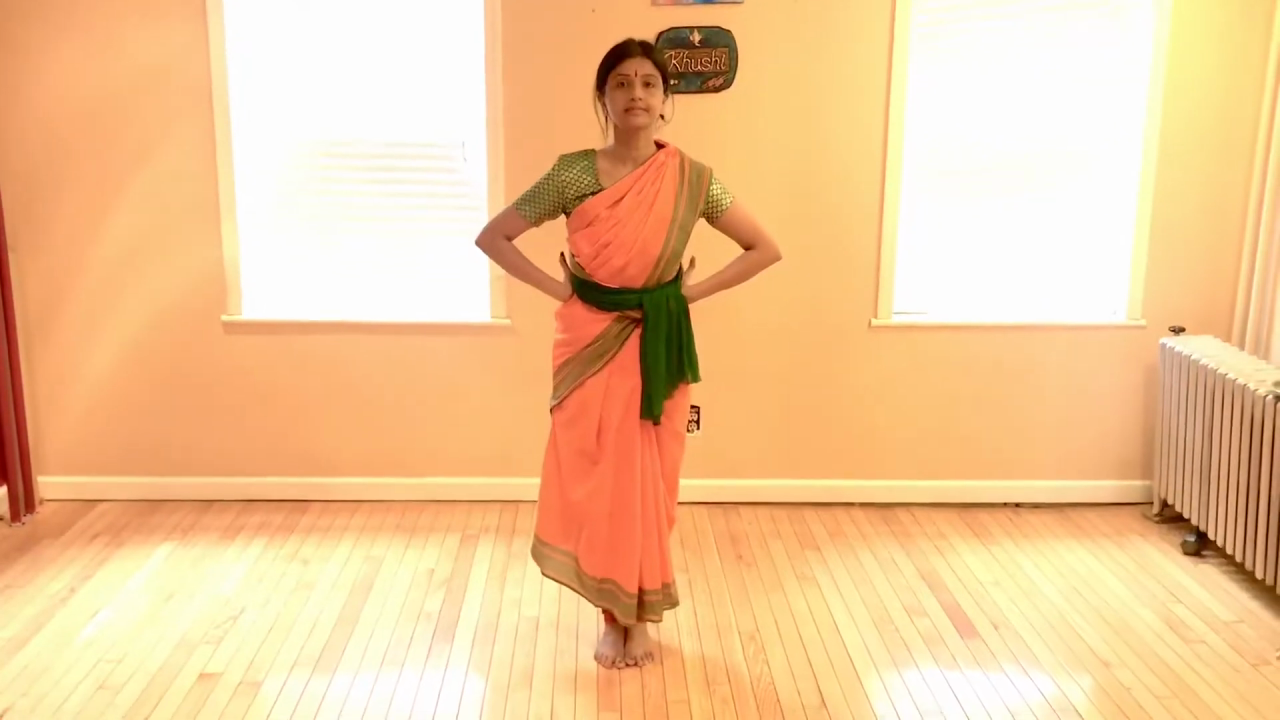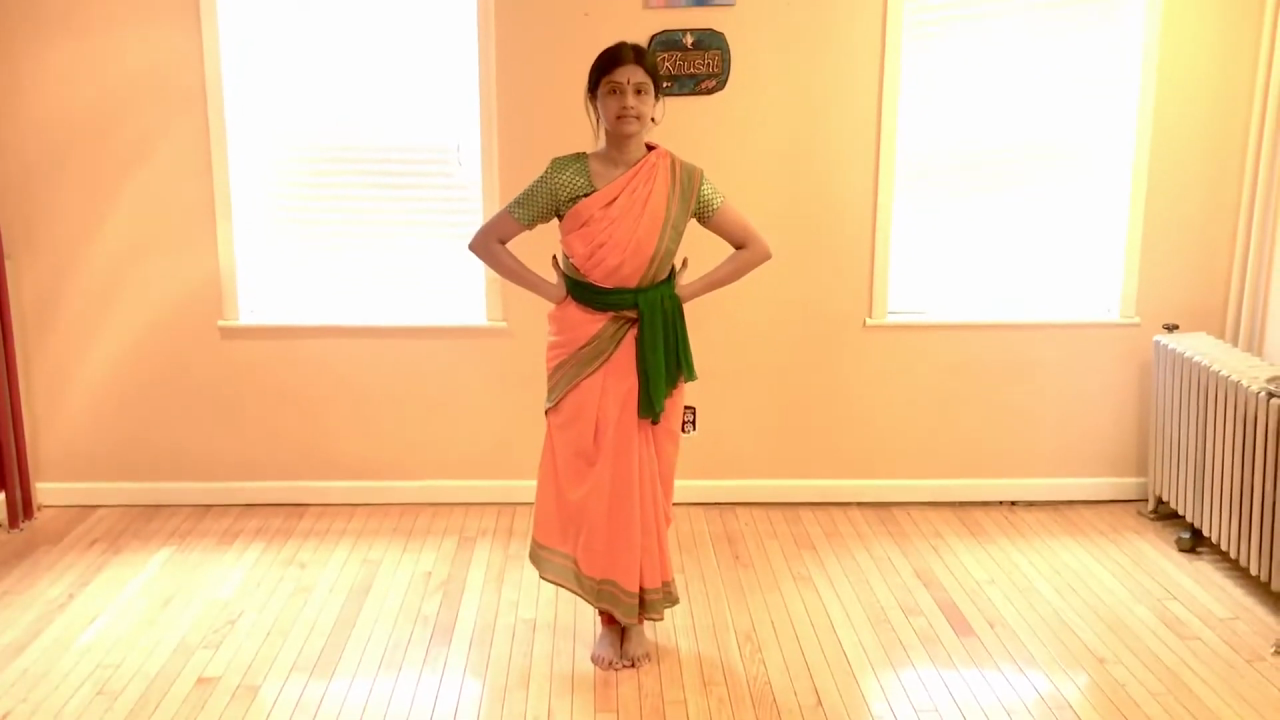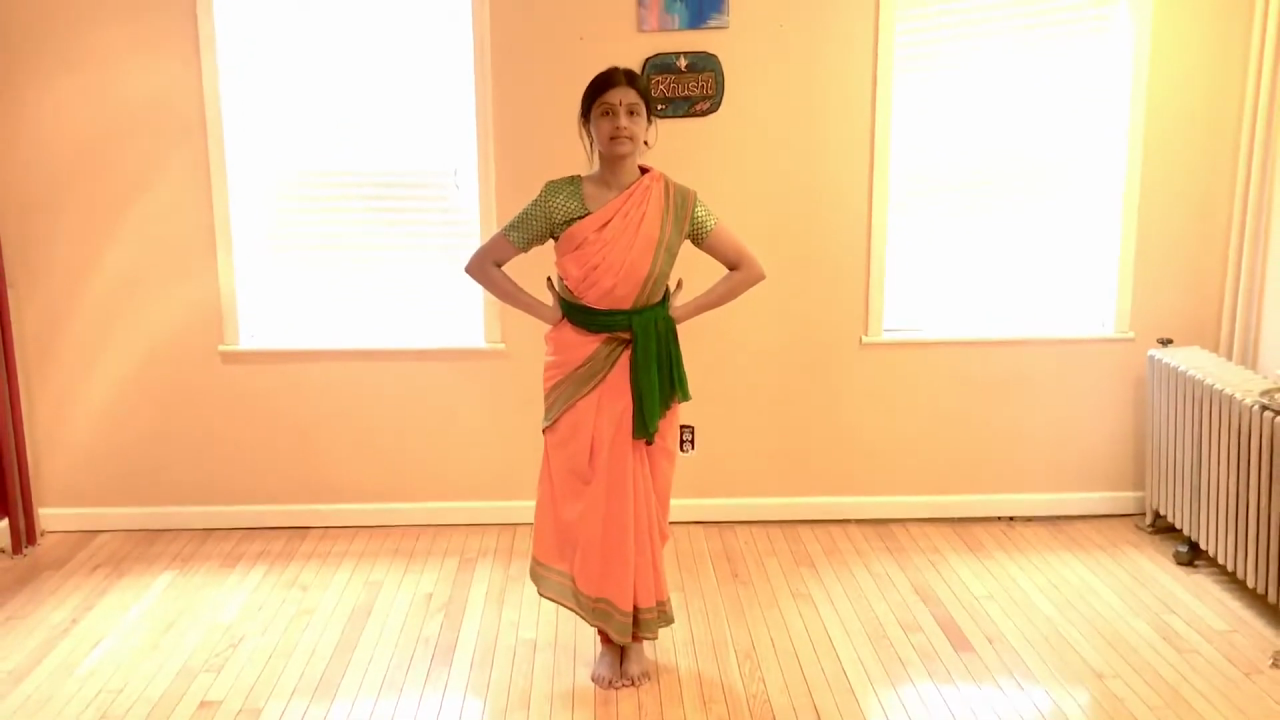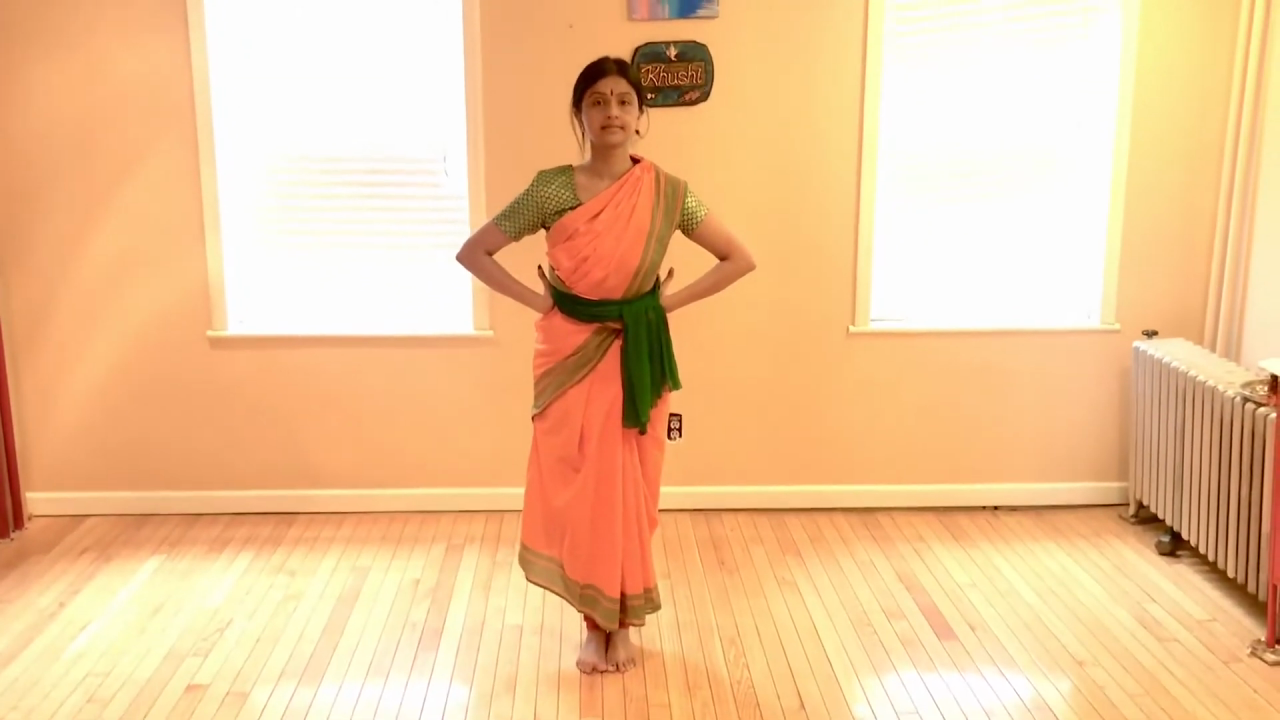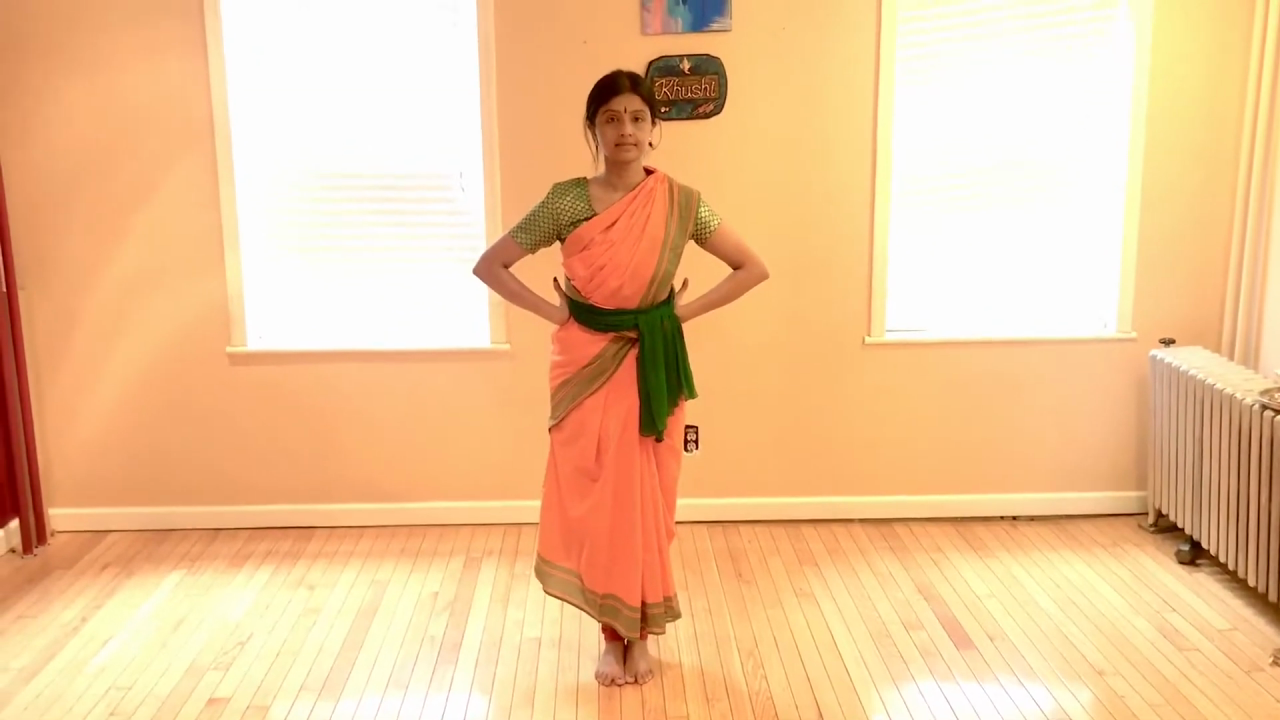
dt=1s
person 1, frame 1
left shoulder: (691, 179)
right shoulder: (573, 173)
left elbow: (765, 248)
right elbow: (492, 236)
left wrist: (694, 290)
right wrist: (558, 288)
left hip: (656, 346)
right hip: (589, 343)
left knee: (648, 480)
right knee: (594, 479)
left ankle: (640, 615)
right ankle: (611, 615)
person 1, frame 2
left shoulder: (683, 179)
right shoulder: (564, 176)
left elbow: (755, 247)
right elbow: (485, 241)
left wrist: (687, 289)
right wrist: (551, 290)
left hip: (650, 347)
right hip: (584, 345)
left knee: (645, 480)
right knee: (590, 480)
left ankle: (637, 614)
right ankle: (608, 616)
person 1, frame 3
left shoulder: (676, 203)
right shoulder: (559, 199)
left elbow: (749, 268)
right elbow: (481, 264)
left wrist: (680, 312)
right wrist: (547, 312)
left hip: (645, 368)
right hip: (580, 366)
left knee: (641, 501)
right knee: (588, 501)
left ankle: (637, 634)
right ankle: (607, 636)
person 1, frame 4
left shoulder: (667, 192)
right shoulder: (551, 189)
left elbow: (740, 258)
right elbow: (472, 252)
left wrist: (670, 300)
right wrist: (538, 300)
left hip: (635, 356)
right hip: (570, 354)
left knee: (630, 489)
right knee: (577, 488)
left ankle: (624, 620)
right ankle: (593, 622)
person 1, frame 5
left shoulder: (680, 203)
right shoulder: (566, 201)
left elbow: (752, 268)
right elbow: (489, 265)
left wrist: (686, 310)
right wrist: (554, 312)
left hip: (651, 367)
right hip: (587, 366)
left knee: (647, 500)
right knee: (594, 501)
left ankle: (641, 632)
right ankle: (611, 634)
